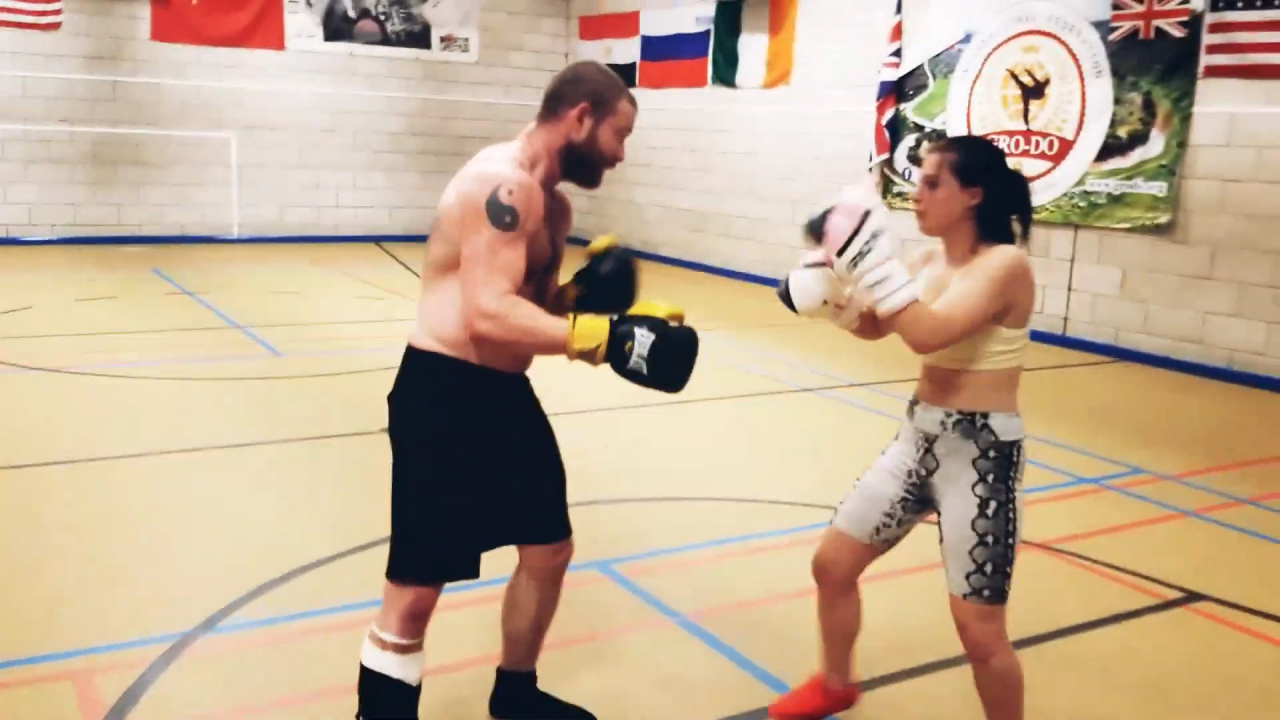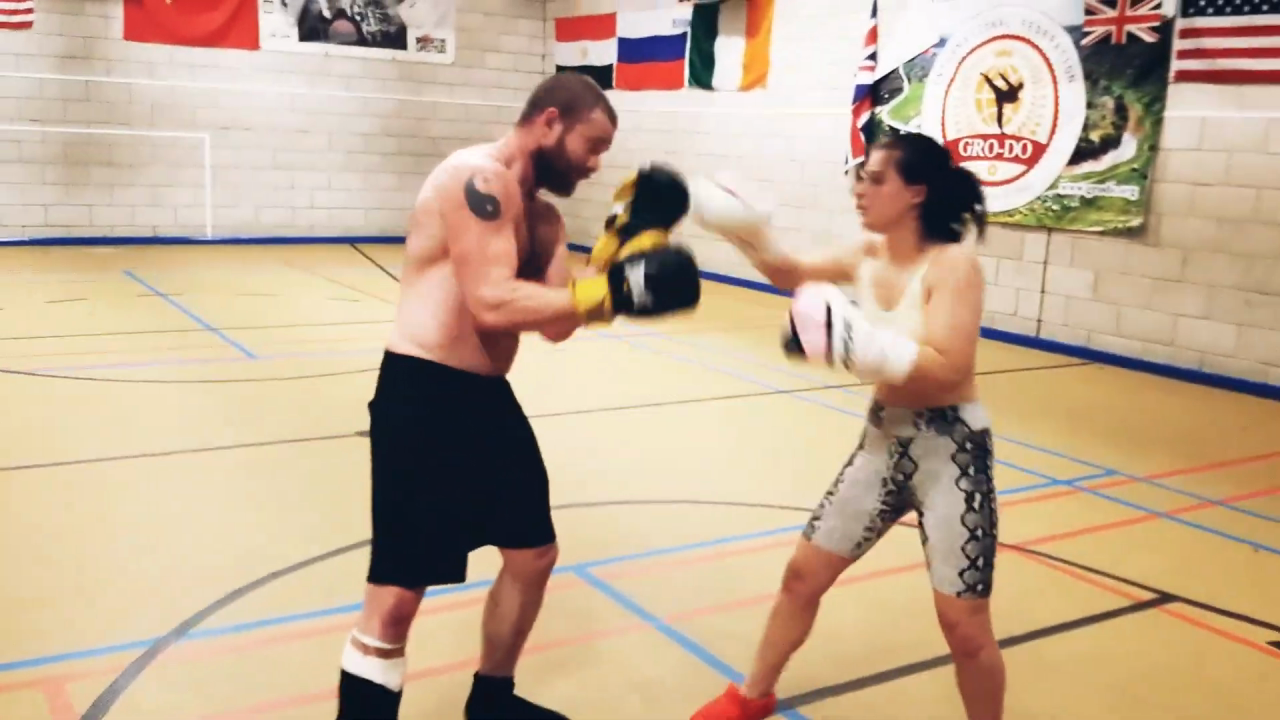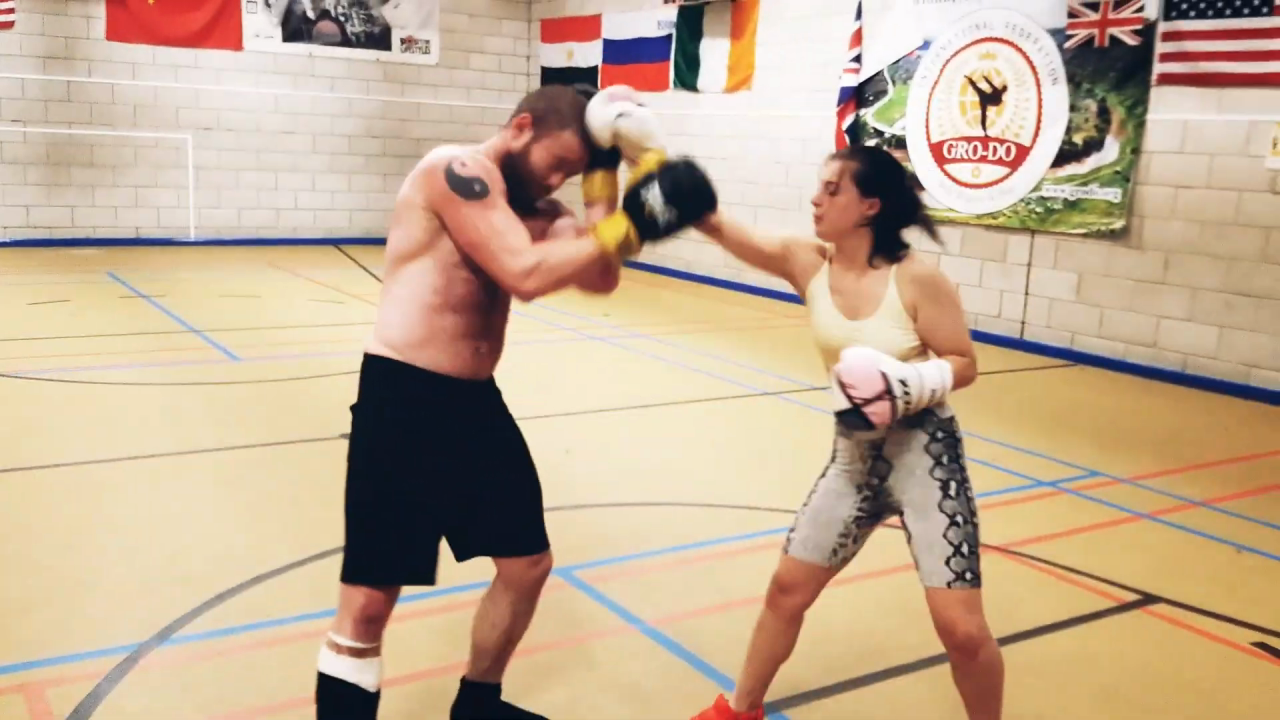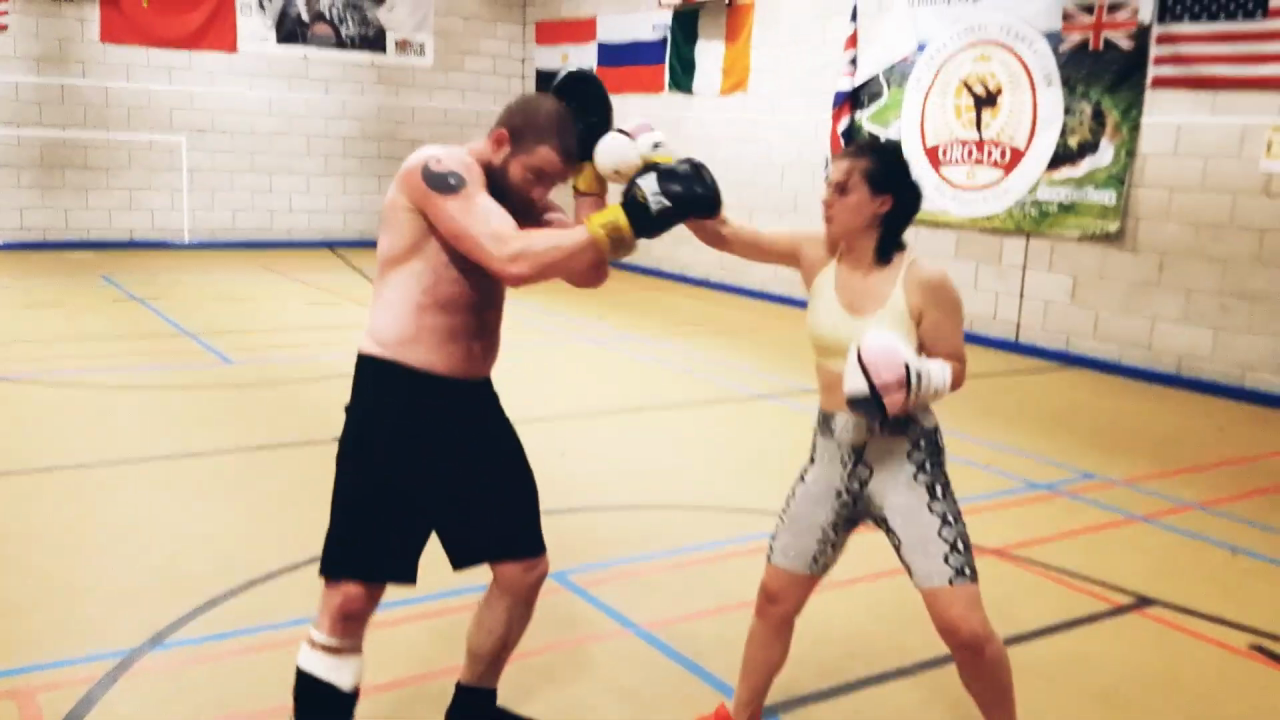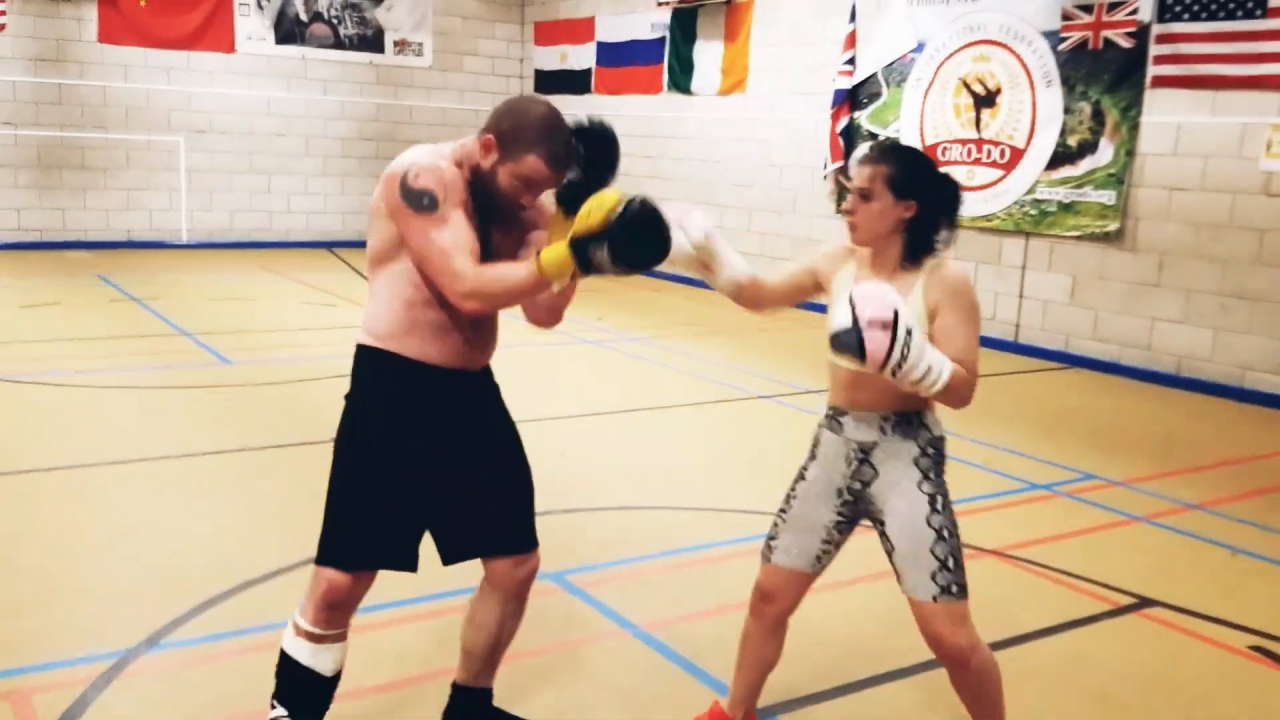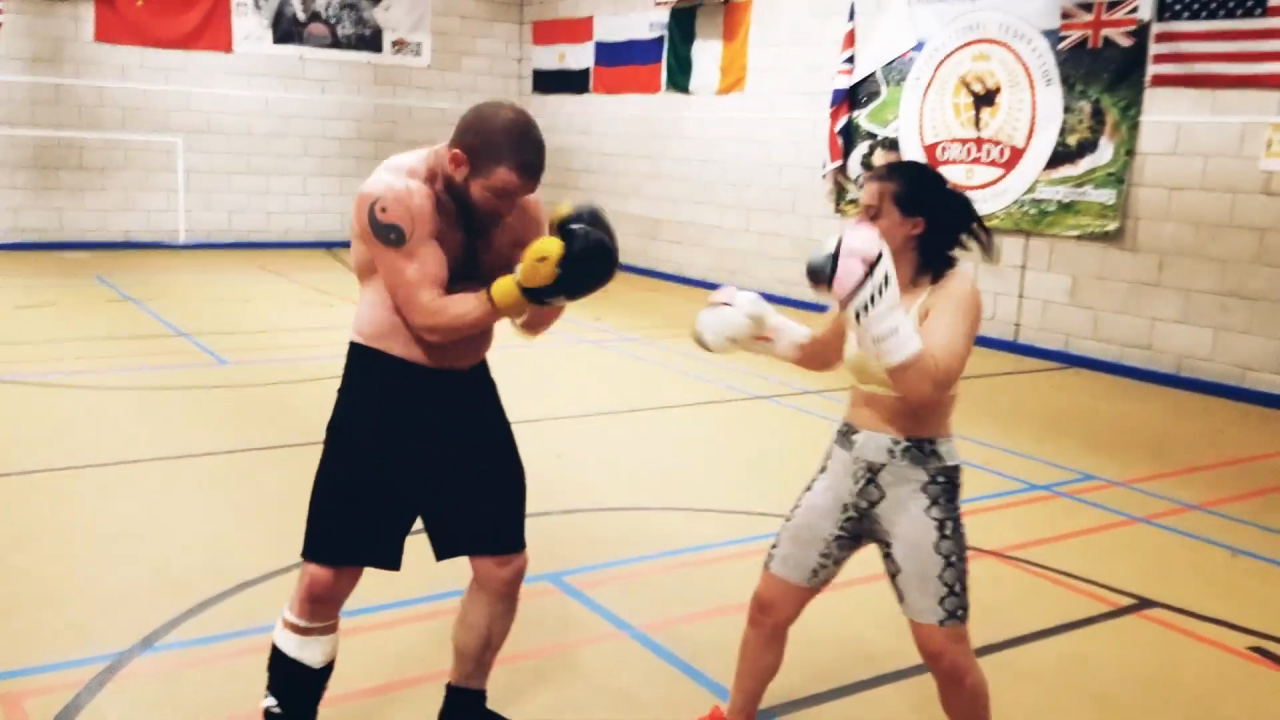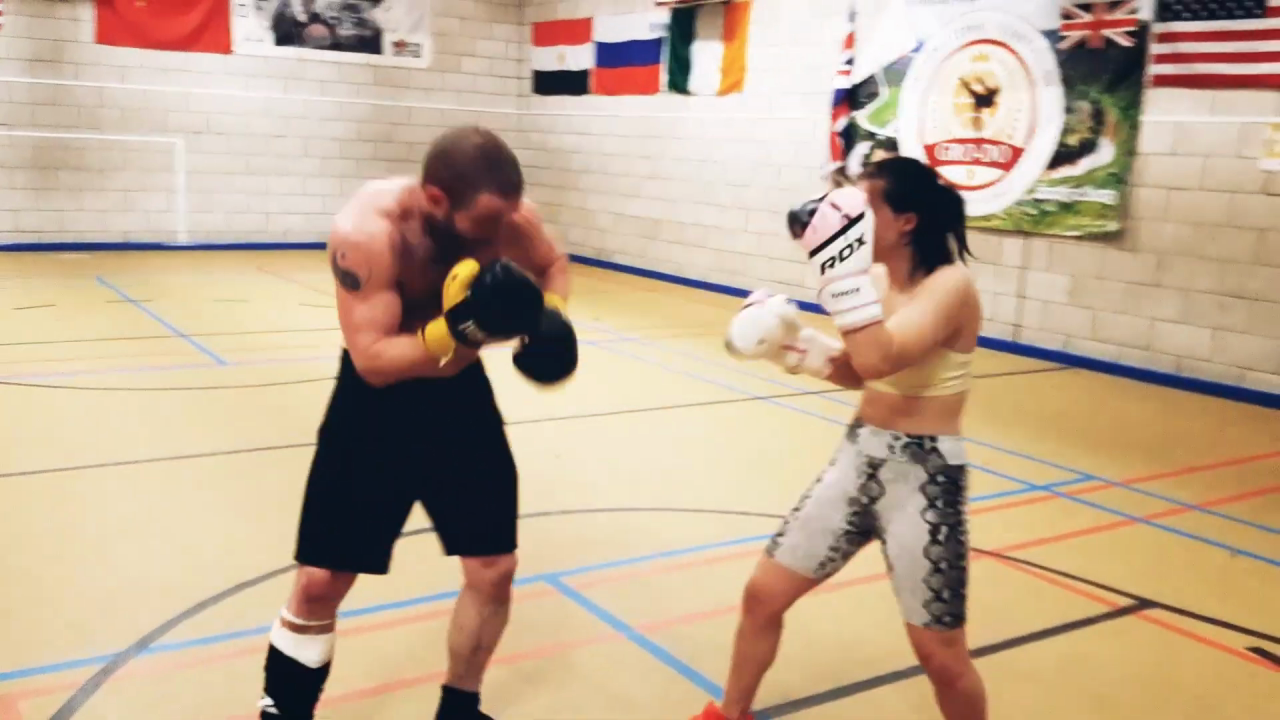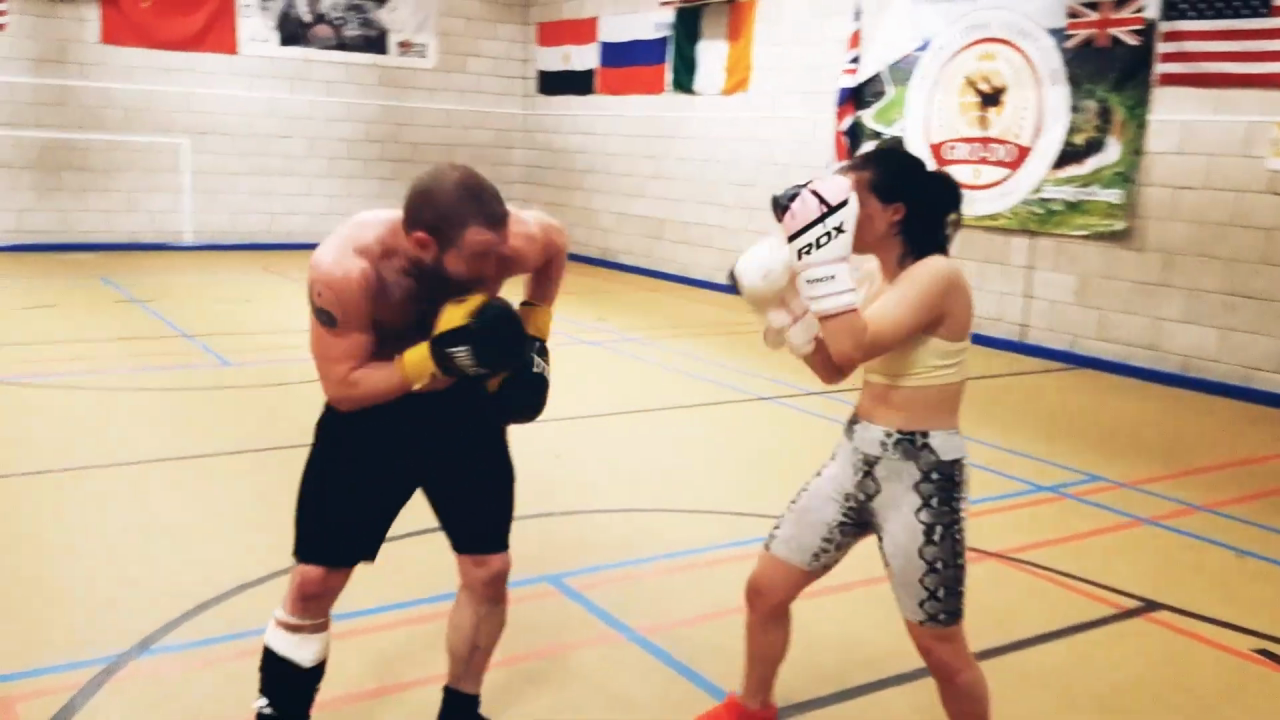
dt=0.1s
person 1, frame 1
left shoulder: (552, 204)
right shoulder: (502, 182)
right elbow: (488, 320)
left wrist: (581, 298)
right wrist: (605, 339)
left hip: (506, 393)
right hip: (440, 394)
left knee: (549, 551)
right knee: (414, 592)
person 1, frame 2
left shoulder: (541, 213)
right shoulder: (480, 176)
left elbow: (554, 312)
right elbow: (492, 302)
left wrist: (622, 239)
right wrist: (612, 291)
left hip: (488, 397)
right hip: (421, 399)
left knee: (534, 556)
right knee: (396, 596)
person 1, frame 3
left shoulder: (530, 206)
right shoulder: (456, 170)
left elbow: (599, 278)
right elbow: (522, 273)
left wrist: (604, 178)
right wrist: (629, 226)
left hip: (475, 402)
right hip: (401, 400)
left knee: (527, 565)
right knee: (370, 597)
person 1, frame 4
left shoulder: (522, 208)
right shoulder: (438, 169)
left elbow: (588, 273)
right elbow: (512, 261)
left wrist: (590, 173)
right wrist: (626, 216)
left hip: (472, 402)
right hip: (396, 400)
left knee: (524, 569)
right knee: (351, 596)
person 1, frame 5
left shoulder: (527, 201)
right shoulder: (424, 175)
left elbow: (545, 309)
right elbow: (469, 290)
left wrist: (585, 221)
right wrist: (582, 252)
left hip: (473, 394)
right hip: (393, 391)
left knee: (515, 567)
right knee: (340, 584)
person 1, frame 6
left shoulder: (512, 206)
right shoulder: (397, 193)
left elbow: (535, 320)
right elbow: (434, 319)
left wrist: (553, 280)
right wrist: (523, 283)
left hip: (468, 390)
right hip: (385, 388)
left knee: (504, 566)
right knee: (325, 579)
person 1, frame 7
left shoulder: (504, 220)
right shoulder: (366, 228)
left elbow: (549, 265)
right elbow: (375, 362)
left wrist: (547, 318)
right wrist: (455, 331)
left hip: (463, 399)
right hip: (377, 405)
left knee: (493, 569)
right knee: (320, 580)
person 1, frame 8
left shoulder: (509, 238)
right shoulder: (344, 265)
left elbow: (553, 244)
right elbow: (344, 387)
left wrist: (529, 339)
right wrist: (435, 358)
left hip: (463, 399)
right hip: (369, 408)
left knee: (488, 570)
right knee: (314, 581)
person 2, frame 1
left shoulder: (1006, 265)
right shoulder: (935, 259)
left elbow: (927, 332)
right elbow: (871, 316)
left wrist: (869, 256)
right wrist: (834, 295)
left hip: (980, 452)
right hip: (918, 435)
left knee: (977, 627)
right knee: (832, 563)
person 2, frame 2
left shoulder: (954, 266)
right shoulder: (869, 257)
left elbow: (948, 372)
right elbow: (787, 273)
left wrist: (854, 342)
right wrist: (739, 227)
left hip: (950, 449)
right hip: (883, 440)
left knee: (964, 626)
right knee: (803, 575)
person 2, frame 3
left shoulder: (918, 277)
right shoulder: (809, 260)
left elbow: (963, 366)
right elbow: (722, 232)
left wrist: (903, 389)
left hip: (925, 451)
right hip: (855, 452)
left knee: (961, 628)
right knee: (788, 589)
person 2, frame 4
left shoulder: (924, 280)
right shoulder: (815, 255)
left elbow: (956, 369)
right elbow: (724, 234)
left wrist: (912, 379)
left hip: (905, 456)
right hip: (833, 450)
left knee: (964, 626)
right knee: (775, 598)
person 2, frame 5
left shoulder: (948, 283)
right shoulder: (841, 260)
left elbow: (960, 390)
right elbow: (758, 294)
left wrist: (904, 352)
right wrist: (706, 251)
left hip: (907, 460)
right hip: (835, 448)
left knee: (951, 637)
right knee: (770, 596)
person 2, frame 6
left shoulder: (955, 292)
right shoulder: (859, 276)
left elbow: (928, 390)
right elbow: (820, 355)
left wrist: (872, 303)
right wrist: (760, 326)
left hip: (919, 480)
right hip: (847, 465)
left knee: (946, 655)
right knee: (769, 605)
person 2, frame 7
left shoulder: (950, 288)
right shoulder: (877, 280)
left elbow: (875, 359)
left wrist: (843, 265)
right wrist: (787, 343)
left hip: (924, 478)
right hip: (857, 461)
left knee: (940, 654)
right knee: (763, 595)
person 2, frame 8
left shoulder: (938, 277)
right shoulder: (871, 273)
left elbow: (852, 346)
right elbow: (832, 366)
left wrist: (820, 251)
left hip: (920, 474)
right hip: (856, 456)
left knee: (941, 651)
right knee: (765, 588)
